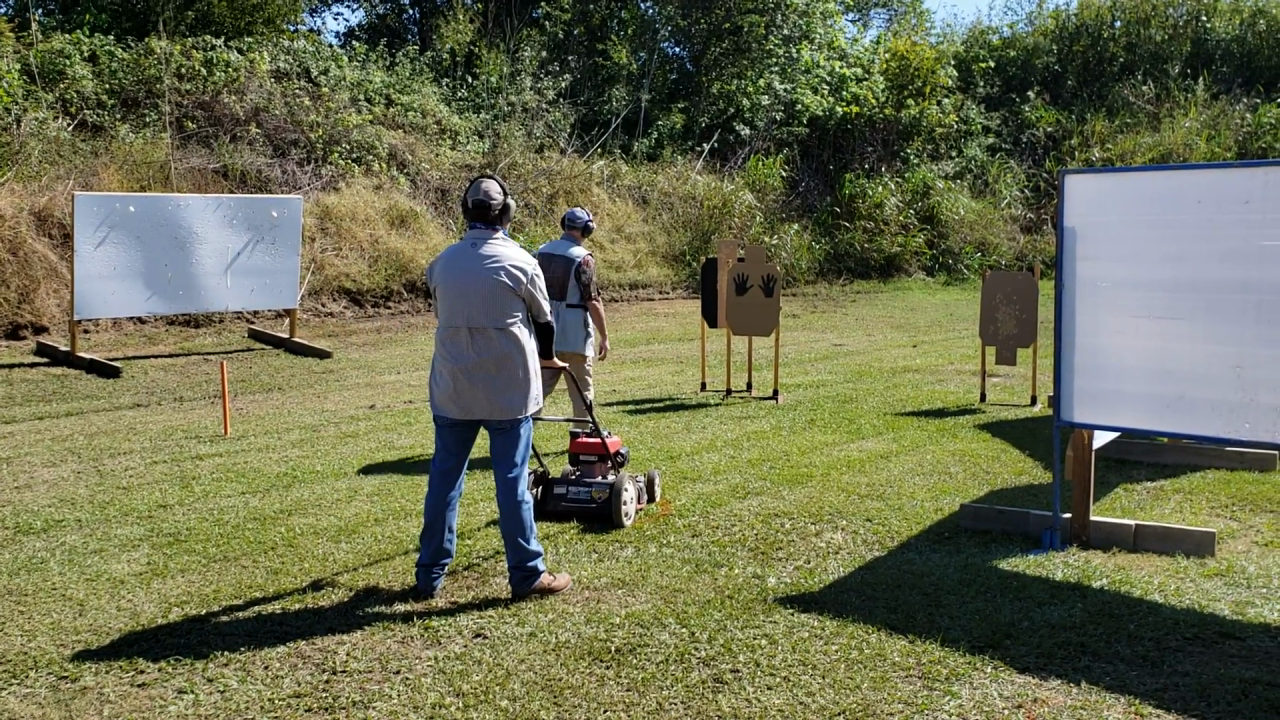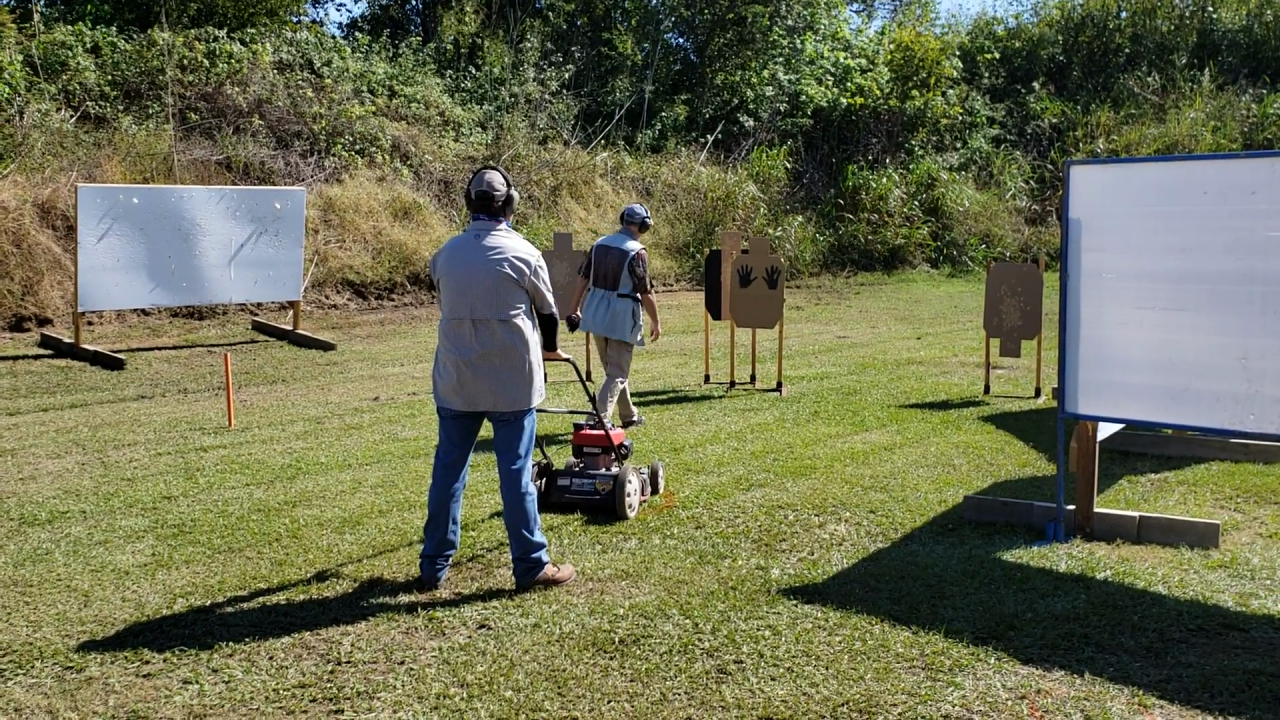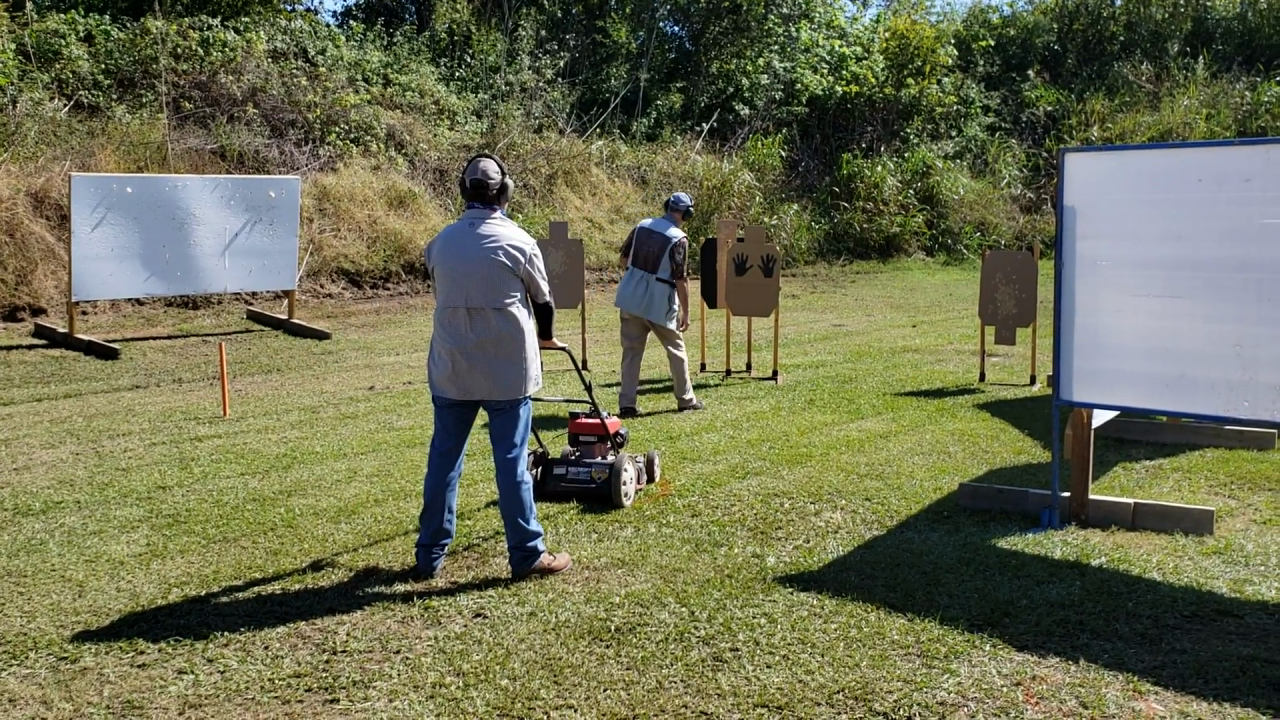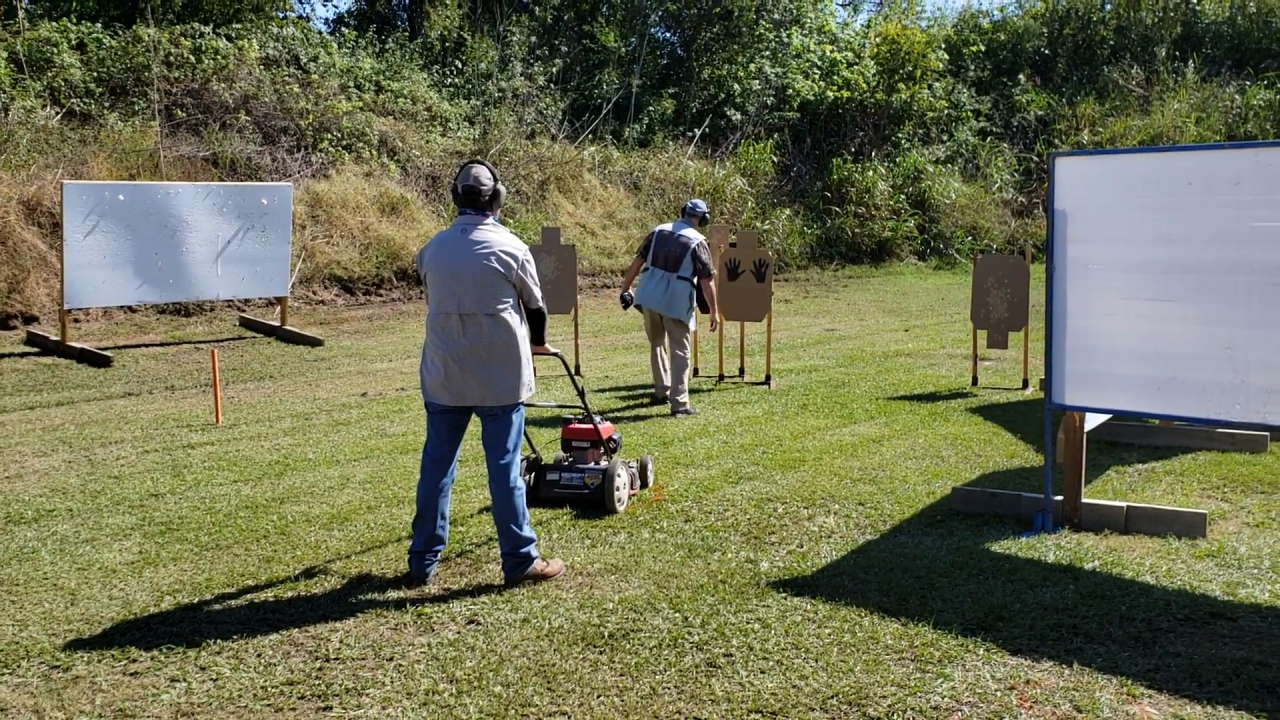
dt=0.5s
person 1, frame 1
left shoulder: (441, 262)
right shoulder: (519, 262)
right elbow: (543, 319)
right wrist: (547, 358)
left hip: (452, 389)
right hip: (508, 389)
left knee: (444, 479)
right knee: (511, 482)
left ankle: (429, 575)
right ankle: (527, 575)
person 1, frame 2
left shoulder: (445, 254)
right shoulder: (523, 254)
right elbow: (547, 310)
right wrist: (550, 349)
left hip: (456, 380)
right hip: (511, 380)
left knee: (448, 470)
right knee: (516, 473)
left ankle: (434, 565)
right ankle: (531, 565)
person 1, frame 3
left shoulder: (440, 242)
right shoulder: (518, 242)
right elbow: (542, 299)
right wrist: (545, 337)
left hip: (451, 369)
right hip: (506, 370)
left knee: (443, 460)
right knee: (511, 462)
left ankle: (429, 555)
right ankle: (527, 555)
person 1, frame 4
left shoulder: (432, 249)
right shoulder: (510, 247)
right elbow: (534, 305)
right wrist: (538, 343)
left hip: (443, 375)
right hip: (499, 376)
left knee: (436, 466)
right knee: (504, 468)
left ankle: (422, 561)
right ankle: (520, 561)
person 2, frame 1
left shoulder: (542, 252)
right shoulder: (583, 257)
right elbow: (593, 301)
right wrist: (604, 336)
right hip: (574, 331)
left knee: (542, 383)
right knee: (582, 389)
person 2, frame 2
left shoulder: (599, 244)
right shoulder: (637, 251)
left elbow: (583, 280)
right elbow: (646, 293)
left wrist: (575, 309)
right wrist: (655, 322)
left hip: (595, 316)
right hip: (622, 319)
left knee: (614, 369)
right knee: (618, 374)
left ankle: (628, 415)
right ankle: (601, 419)
person 2, frame 3
left shoulder: (642, 226)
right shoulder: (678, 239)
left elbow: (623, 258)
right elbow: (681, 280)
right wrist: (685, 312)
left hip: (631, 298)
right hip: (659, 303)
left knee: (631, 351)
right knee: (675, 349)
left ankle: (627, 403)
right ankle: (685, 399)
person 2, frame 4
left shoulder: (659, 230)
right shoulder: (698, 241)
left elbow: (638, 261)
right elbow: (707, 280)
left wrist: (625, 288)
right wrist: (714, 311)
left hip: (650, 296)
right hip: (677, 301)
left knee: (657, 344)
right knee: (680, 352)
left ankle: (662, 392)
right ankle: (679, 404)
